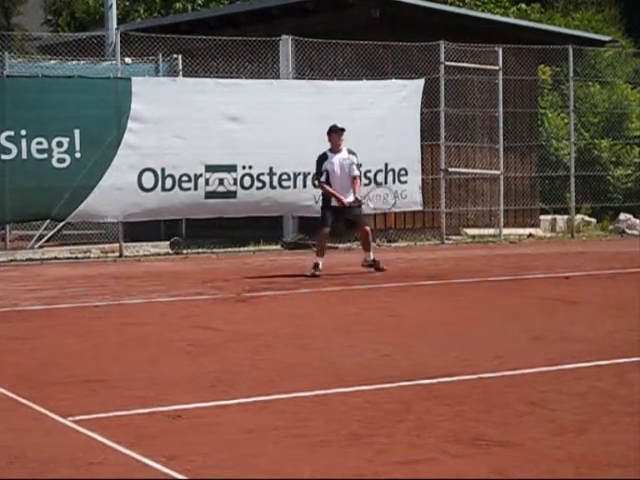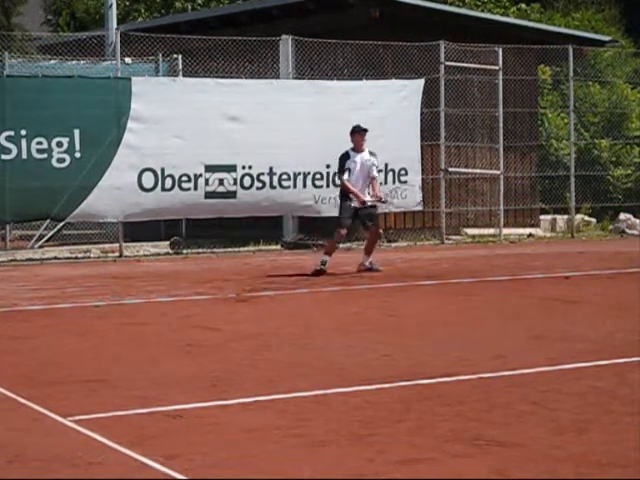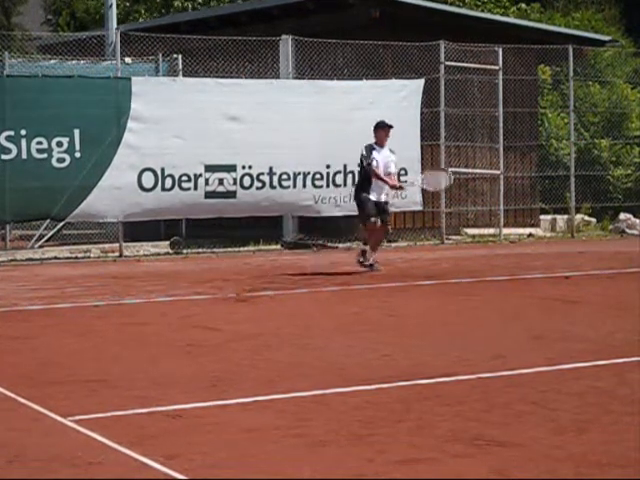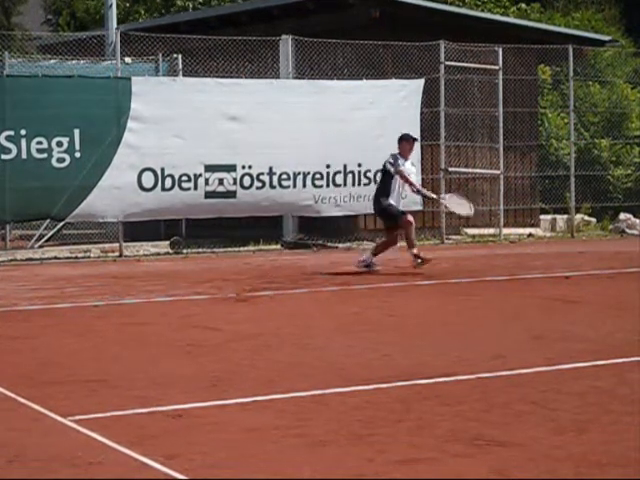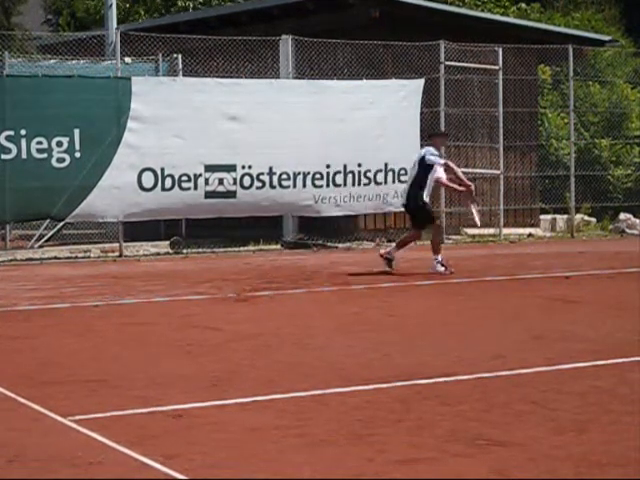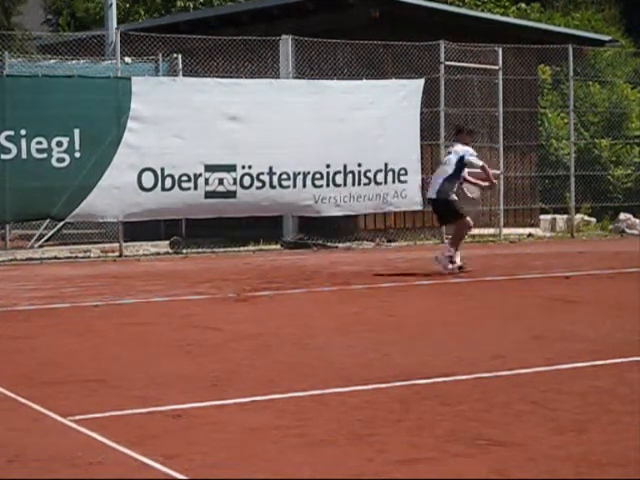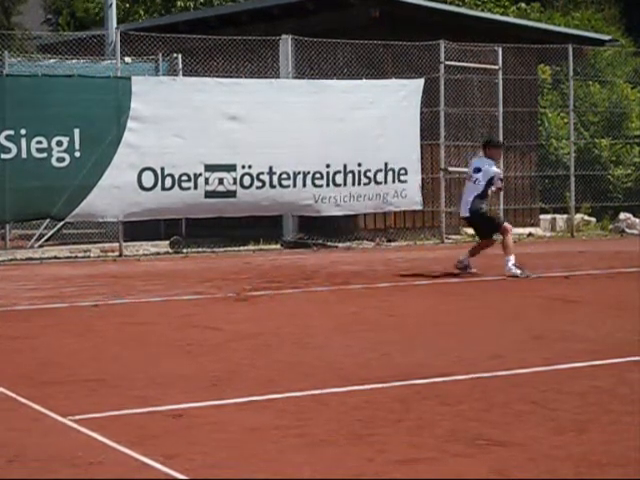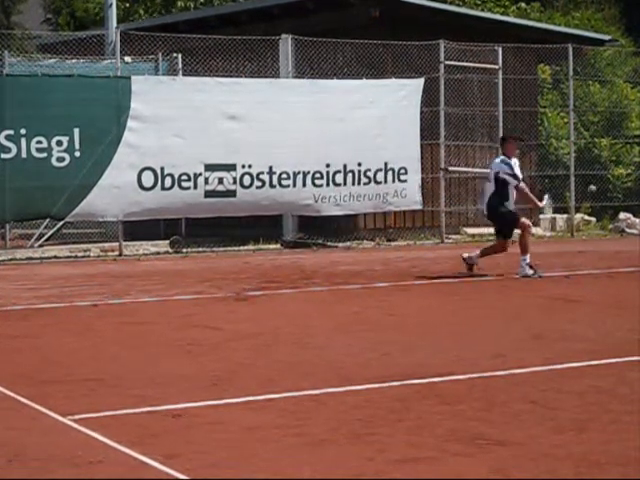
dt=0.2s
person 1, frame 1
left shoulder: (351, 155)
right shoulder: (323, 159)
left elbow: (355, 177)
right elbow: (322, 184)
left wrist: (357, 194)
right wrist: (338, 197)
left hip: (351, 201)
right hip: (331, 202)
left knee: (365, 229)
right knee: (325, 230)
left ankle: (369, 259)
right ankle: (317, 264)
person 1, frame 2
left shoulder: (372, 156)
right shoulder: (345, 157)
left elbow: (374, 178)
right elbow: (344, 181)
left wrist: (377, 192)
right wrist: (358, 195)
left hip: (367, 202)
right hip: (349, 202)
left knee: (376, 232)
right knee: (341, 232)
left ankle: (366, 262)
right ankle: (323, 262)
person 1, frame 3
left shoulder: (390, 154)
right shoulder: (369, 149)
left elbow: (390, 174)
right elbow: (372, 169)
left wrist: (396, 183)
right wrist: (387, 182)
left hip: (381, 197)
right hip: (365, 194)
left knee: (384, 228)
right knee: (374, 223)
left ankle: (369, 258)
right ankle: (364, 251)
person 1, frame 4
left shoulder: (411, 167)
right shoulder: (393, 159)
left elbow: (412, 185)
right elbow: (403, 175)
left wrist: (418, 191)
right wrist: (418, 187)
left hip: (395, 204)
right hip: (383, 202)
left knee: (392, 238)
right knee: (409, 221)
left ankle: (366, 260)
right ankle: (415, 256)
person 1, frame 5
left shoulder: (437, 162)
right shoulder: (429, 152)
left elbow: (441, 180)
right elbow: (450, 167)
left wrist: (461, 189)
right wrist: (467, 183)
left hip: (414, 199)
right hip: (415, 198)
left knee: (416, 233)
right knee: (437, 227)
left ankle: (389, 253)
right ankle: (437, 263)
person 1, frame 6
left shoulder: (454, 151)
right shoulder: (466, 151)
right elbow: (483, 167)
left wrist: (481, 184)
right wrist: (491, 181)
left hip: (435, 195)
right hip: (442, 195)
left knee: (460, 225)
right knee: (466, 224)
left ankle: (454, 260)
right ankle: (446, 256)
person 1, frame 7
left shoulder: (475, 161)
right shoulder: (495, 171)
right elbow: (498, 188)
right wrist: (491, 190)
left hip: (466, 210)
right hip: (476, 210)
left knee: (488, 240)
right knee: (507, 230)
left ankle: (463, 262)
right ankle: (510, 267)
person 1, frame 8
left shoulder: (513, 162)
right shoulder: (504, 165)
right elbow: (521, 188)
right wrist: (537, 204)
left hip: (500, 207)
right hip: (498, 208)
left knee: (503, 245)
right knee: (526, 225)
left ankle: (471, 258)
right ankle: (525, 266)
